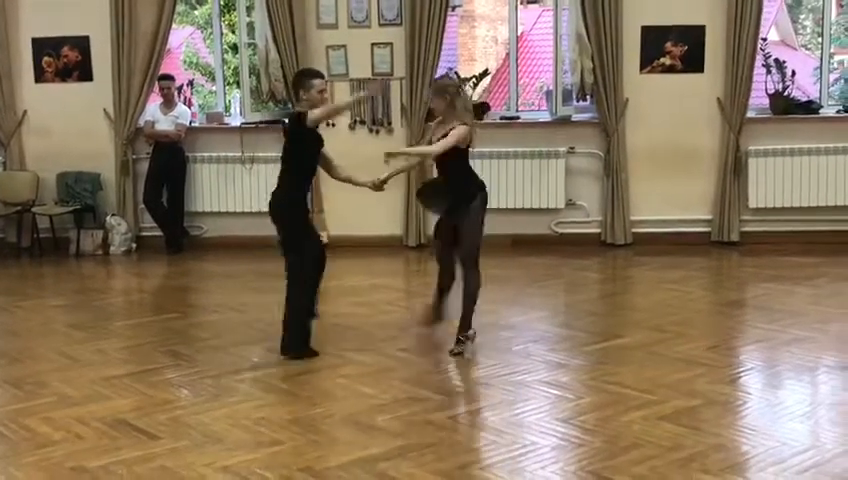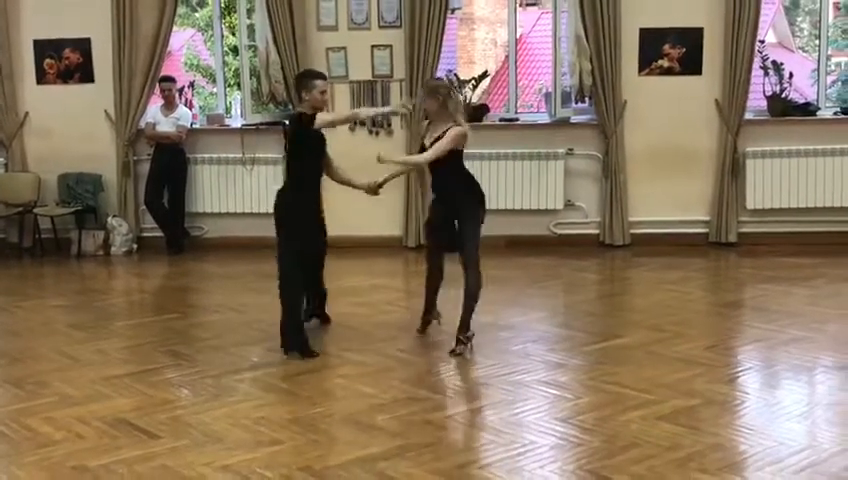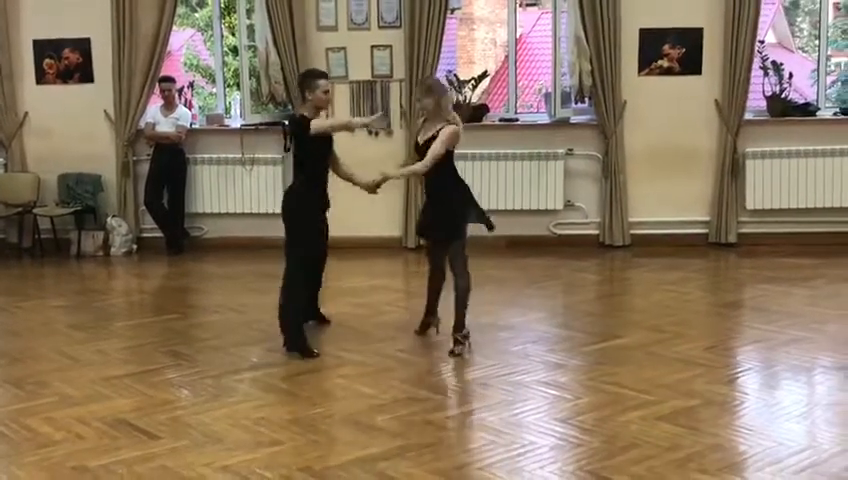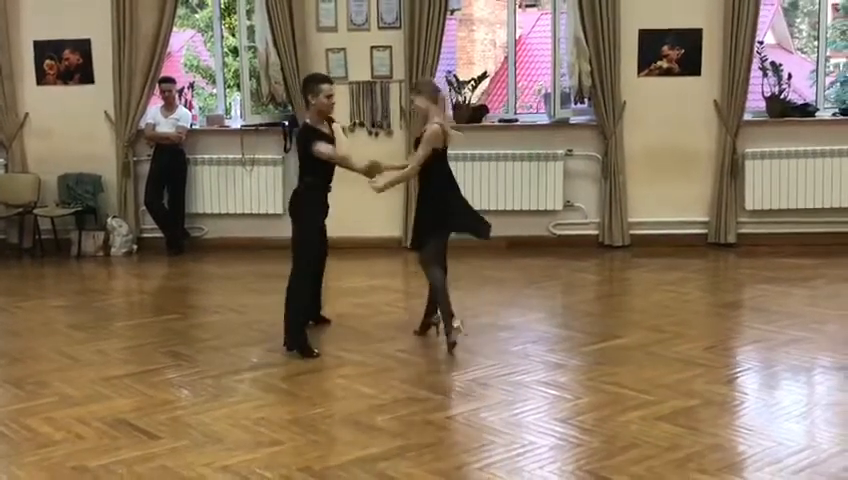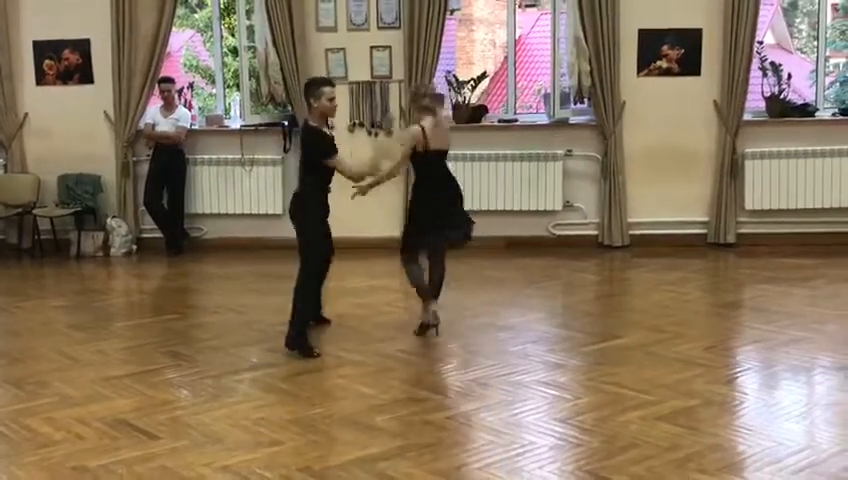
dt=0.1s
person 1, frame 1
left shoulder: (312, 132)
right shoulder: (299, 122)
left elbow: (332, 170)
right elbow: (330, 112)
left wrist: (365, 183)
right wrist: (361, 96)
left hip: (295, 204)
right hip: (287, 204)
left knee: (313, 260)
right knee: (303, 267)
right ankle: (294, 342)
person 1, frame 2
left shoulder: (317, 129)
right shoulder: (299, 122)
left elbow: (330, 170)
right elbow: (348, 116)
left wrist: (362, 186)
right wrist: (387, 110)
left hip: (308, 203)
right hip: (294, 204)
left knee: (314, 257)
right knee: (295, 267)
right ankle: (293, 339)
person 1, frame 3
left shoulder: (321, 128)
right shoulder: (301, 124)
left elbow: (334, 164)
right elbow: (342, 124)
left wrist: (363, 183)
right wrist: (366, 121)
left hip: (315, 202)
right hip: (301, 203)
left knee: (316, 257)
right knee: (299, 264)
left ankle: (309, 309)
right ankle: (294, 337)
person 1, frame 4
left shoulder: (328, 124)
right shoulder: (307, 132)
left elbow: (338, 156)
right elbow: (333, 154)
left wrist: (365, 167)
right wrist: (365, 167)
left hip: (315, 201)
right hip: (307, 203)
left knee: (316, 259)
right knee: (306, 264)
left ankle: (311, 311)
right ankle: (295, 337)
person 1, frame 5
left shoulder: (323, 128)
right shoulder: (315, 137)
left elbow: (333, 163)
right elbow: (350, 172)
left hip: (314, 204)
right hip: (308, 206)
left knee: (321, 256)
right knee: (313, 262)
left ankle: (311, 311)
right ankle: (297, 337)
person 2, frame 1
left shoulder: (463, 128)
right shoulder: (437, 125)
left elbow: (433, 151)
right elbow: (423, 158)
left wrist: (399, 152)
right wrist: (390, 175)
left hip: (469, 198)
right hip: (453, 197)
left knee: (468, 262)
right knee: (444, 257)
left ankle: (465, 330)
right ankle: (438, 306)
person 2, frame 2
left shoulder: (458, 130)
right shoulder: (430, 126)
left elbow: (425, 158)
right elbow: (420, 160)
left wrist: (390, 160)
right wrist: (386, 179)
left hip: (464, 199)
right hip: (443, 199)
left knee: (470, 264)
right knee: (433, 258)
left ankle: (464, 330)
right ankle: (429, 312)
person 2, frame 3
left shoulder: (450, 129)
right shoulder: (425, 125)
left elbow: (424, 166)
right elbow: (420, 163)
left wrist: (393, 174)
right wrist: (386, 178)
left hip: (453, 199)
right hip: (436, 198)
left knee: (457, 264)
right knee: (435, 261)
left ankle: (460, 330)
right ankle: (430, 316)
person 2, frame 4
left shoulder: (433, 129)
right shoulder: (436, 126)
left elbow: (413, 170)
right elbow: (425, 164)
left wrist: (384, 184)
left hip: (435, 196)
right hip: (442, 194)
left knee: (430, 261)
right knee: (436, 259)
left ankle: (450, 320)
right ankle: (431, 316)
person 2, frame 5
left shoulder: (414, 131)
right shoulder: (443, 125)
left elbow: (395, 170)
left wrist: (368, 185)
left hip: (428, 197)
right hip: (447, 195)
left knee: (410, 255)
right knee: (436, 257)
left ankle: (428, 306)
right ankle: (428, 312)
person 3, frame 1
left shoulder: (183, 110)
right shoulder: (152, 108)
left elbow: (178, 136)
right elbow: (146, 132)
left wrist: (156, 135)
right wrist: (168, 132)
left hip: (175, 155)
right hip: (158, 154)
left knee: (175, 198)
right knee: (150, 198)
left ankle: (174, 238)
right ankle: (176, 232)
person 3, frame 2
left shoulder: (184, 112)
right shoulder: (153, 110)
left elbow: (179, 138)
right elbow: (147, 133)
left wrist: (157, 136)
right wrist: (169, 134)
left hip: (176, 156)
right hip: (159, 156)
left knee: (176, 199)
right knee: (151, 199)
left ankle: (175, 240)
right ankle: (176, 233)
person 3, frame 3
left shoulder: (184, 112)
right shoulder: (153, 110)
left elbow: (178, 138)
right elbow: (147, 134)
left wrist: (157, 136)
right wrist: (168, 134)
left hip: (175, 156)
right hip: (158, 156)
left knee: (175, 200)
right knee: (150, 199)
left ankle: (175, 240)
right ankle: (176, 233)
person 3, frame 4
left shoulder: (184, 113)
right shoulder: (153, 111)
left elbow: (179, 138)
right elbow: (147, 134)
left wrist: (157, 138)
right wrist: (168, 135)
left hip: (176, 157)
right hip: (159, 157)
left knee: (176, 200)
right knee: (151, 200)
left ankle: (175, 241)
right ankle: (177, 234)
person 3, frame 5
left shoulder: (183, 113)
right shoulder: (153, 111)
left elbow: (178, 138)
right elbow: (146, 134)
left wrist: (156, 138)
right wrist: (168, 134)
left hip: (175, 157)
right hip: (158, 157)
left knee: (175, 200)
right knee: (150, 200)
left ankle: (174, 240)
right ankle: (176, 234)
